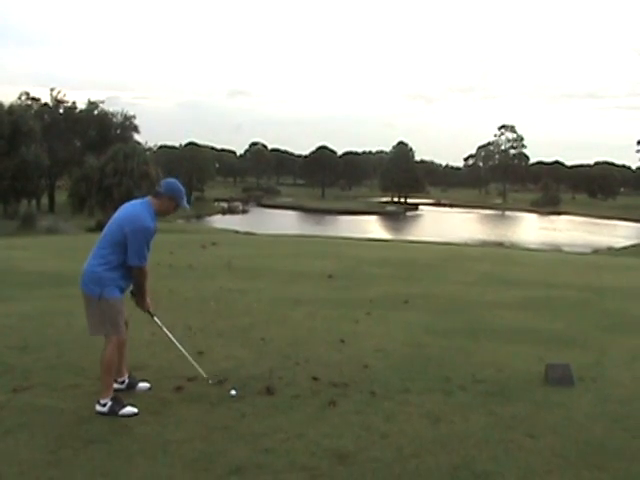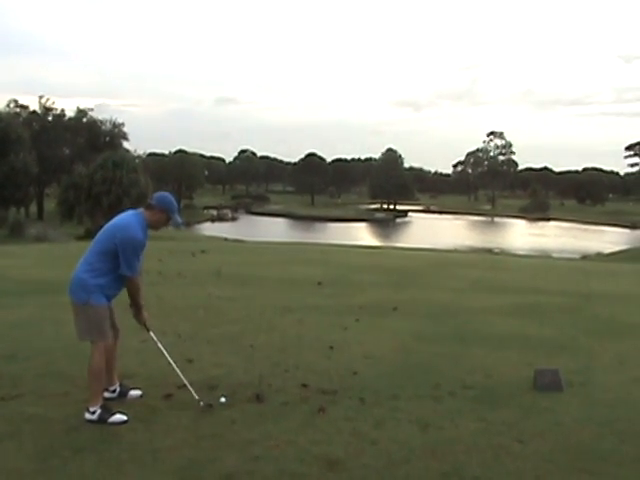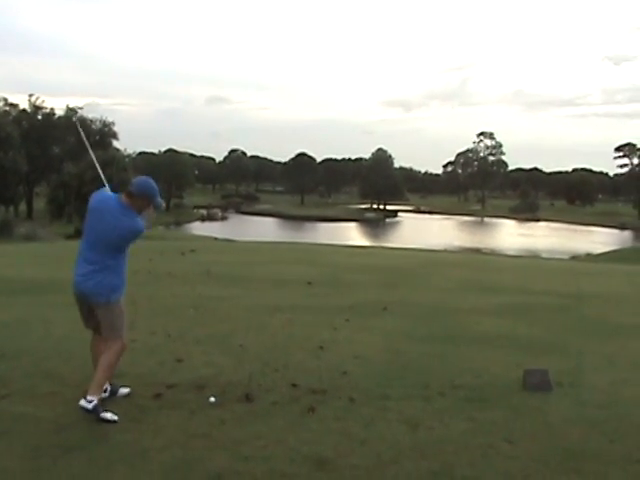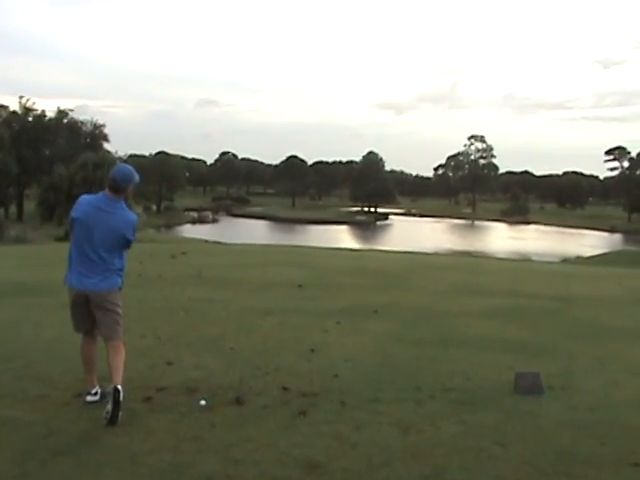
dt=1s
person 1, frame 1
left shoulder: (136, 206)
right shoulder: (143, 222)
right elbow: (138, 267)
left wrist: (139, 292)
right wrist: (143, 297)
left hip: (103, 278)
right hip: (102, 282)
left knee: (120, 330)
right knee: (115, 337)
left ankle: (121, 379)
right ankle: (105, 400)
person 1, frame 2
left shoulder: (133, 220)
right shoulder: (132, 233)
left elbow: (133, 270)
right elbow: (130, 277)
left wrist: (137, 304)
right wrist: (139, 309)
left hip: (98, 288)
right hip: (90, 290)
left knee: (112, 335)
right knee: (102, 344)
left ankle: (112, 387)
right ankle: (94, 408)
person 1, frame 3
left shoulder: (100, 198)
right shoulder: (136, 225)
left hip: (82, 281)
right hip: (106, 288)
left knee: (100, 332)
right knee: (116, 342)
left ankle: (103, 385)
right ankle: (91, 397)
person 1, frame 4
left shoulder: (82, 203)
right shoulder: (129, 220)
left elbow: (73, 235)
left hip: (77, 283)
right hip: (106, 286)
left knee: (88, 335)
right knee: (115, 341)
left ankle: (92, 389)
right ankle: (117, 387)
